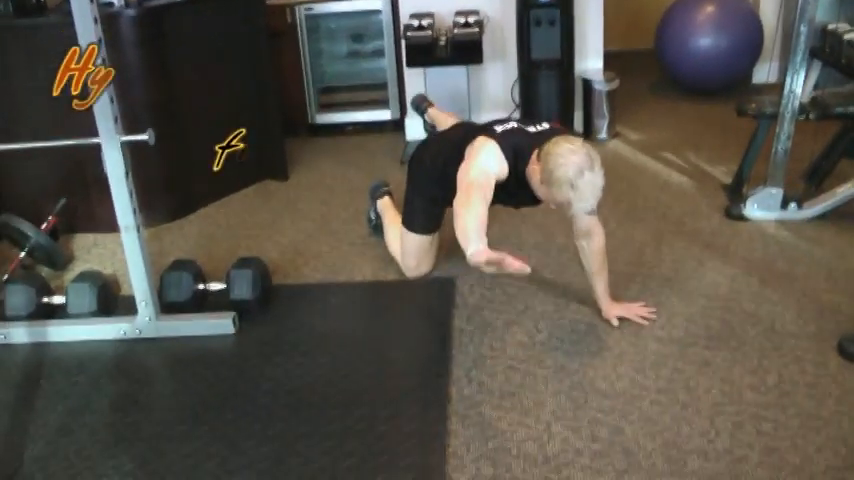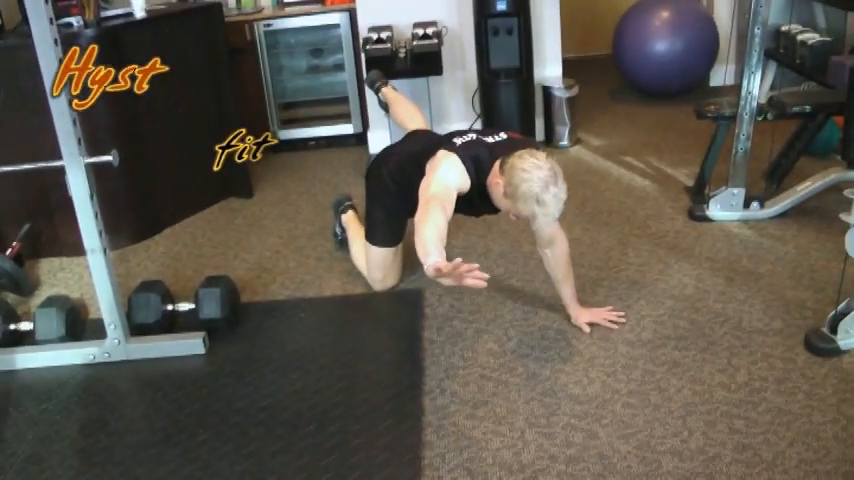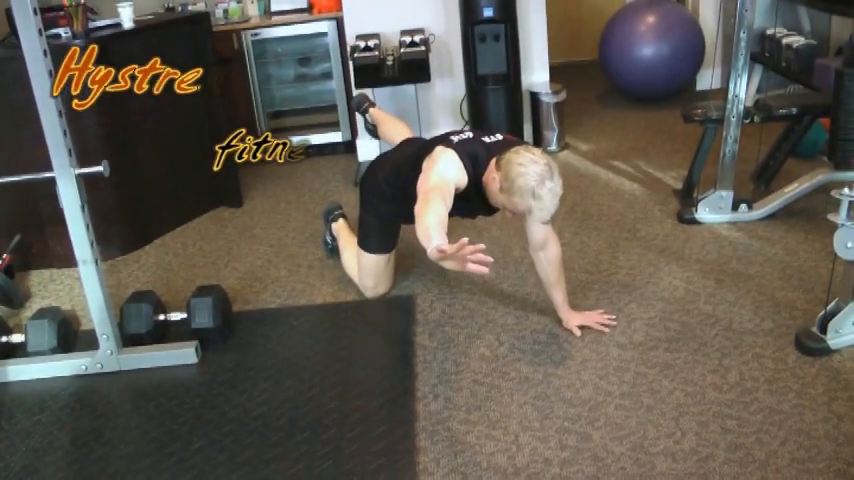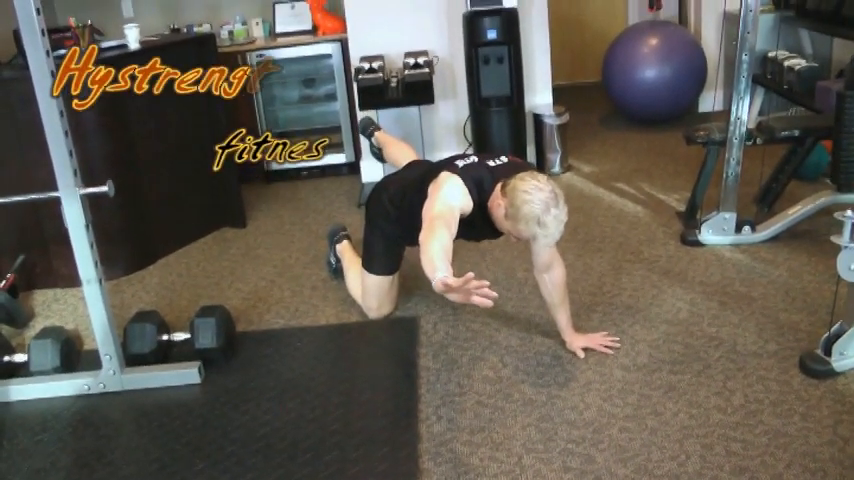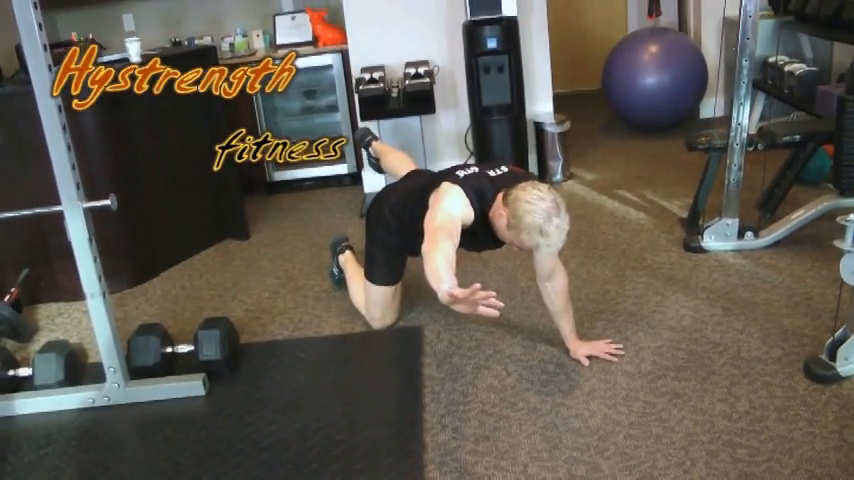
dt=1s
person 1, frame 1
left shoulder: (571, 160)
right shoulder: (490, 157)
left elbow: (589, 233)
right elbow: (470, 199)
left wrist: (606, 303)
right wrist: (477, 251)
right hip: (432, 164)
right knee: (416, 269)
left ankle: (429, 110)
right ankle: (383, 201)
person 1, frame 2
left shoulder: (531, 167)
right shoulder: (452, 168)
left elbow: (551, 240)
right elbow: (431, 212)
left wrist: (574, 307)
right wrist: (434, 263)
left hip: (423, 149)
right hip: (391, 178)
left knee: (419, 131)
right knee: (382, 282)
left ankle: (383, 88)
right ankle: (347, 215)
person 1, frame 3
left shoulder: (525, 173)
right shoulder: (449, 164)
left elbow: (543, 244)
right elbow: (430, 203)
left wrist: (565, 311)
right wrist: (437, 247)
right hip: (385, 186)
right knee: (374, 288)
left ankle: (370, 111)
right ankle: (337, 223)
person 1, frame 4
left shoulder: (531, 193)
right shoulder: (454, 190)
left elbow: (548, 266)
right elbow: (434, 234)
left wrist: (569, 333)
right wrist: (443, 279)
left hip: (420, 180)
right hip: (390, 208)
right knee: (377, 309)
left ankle: (376, 135)
right ankle: (342, 245)
person 1, frame 5
left shoulder: (532, 199)
right shoulder: (455, 201)
left elbow: (551, 275)
right elbow: (437, 245)
left wrist: (573, 341)
right wrist: (448, 291)
left hip: (421, 190)
right hip: (391, 217)
right knee: (381, 320)
left ankle: (373, 145)
right ankle: (344, 255)
